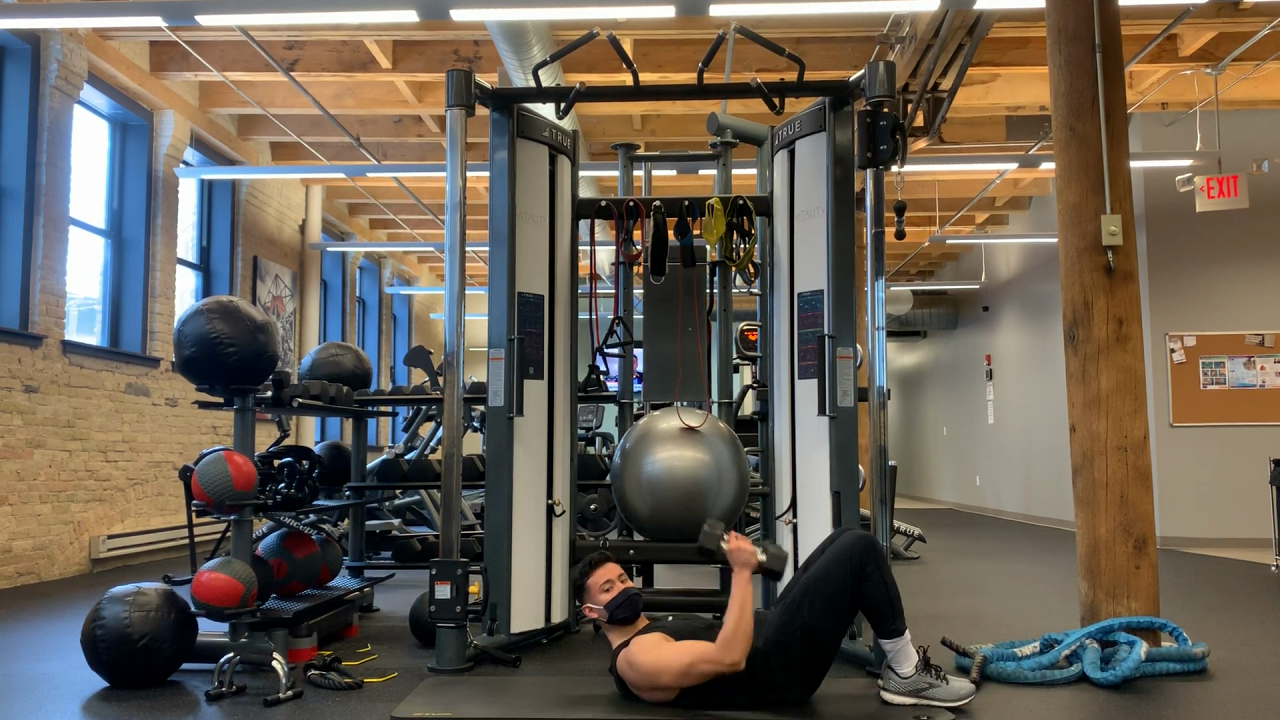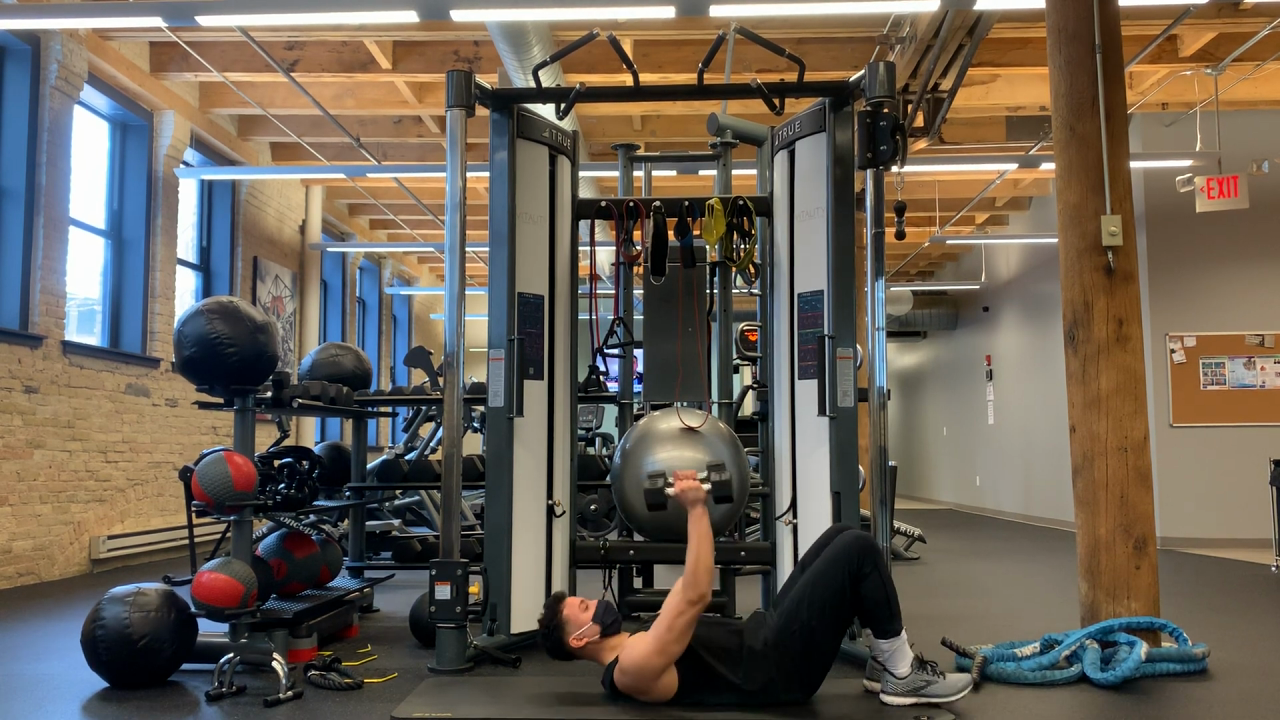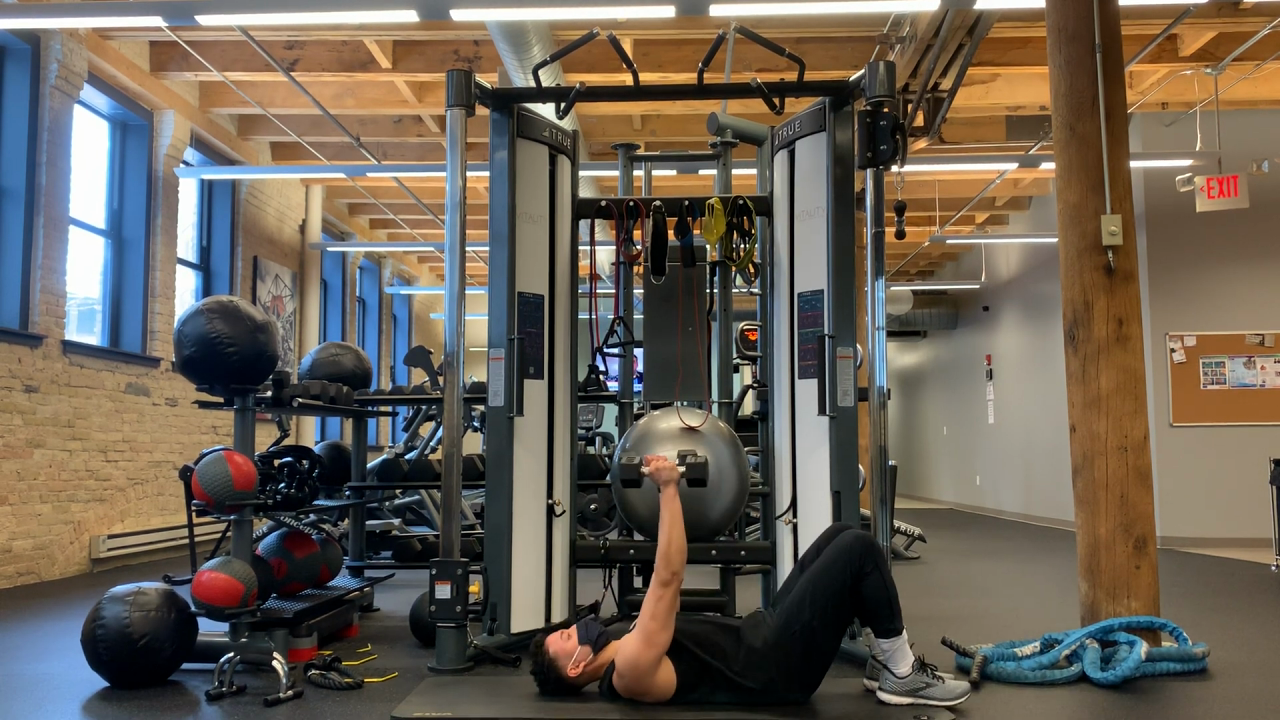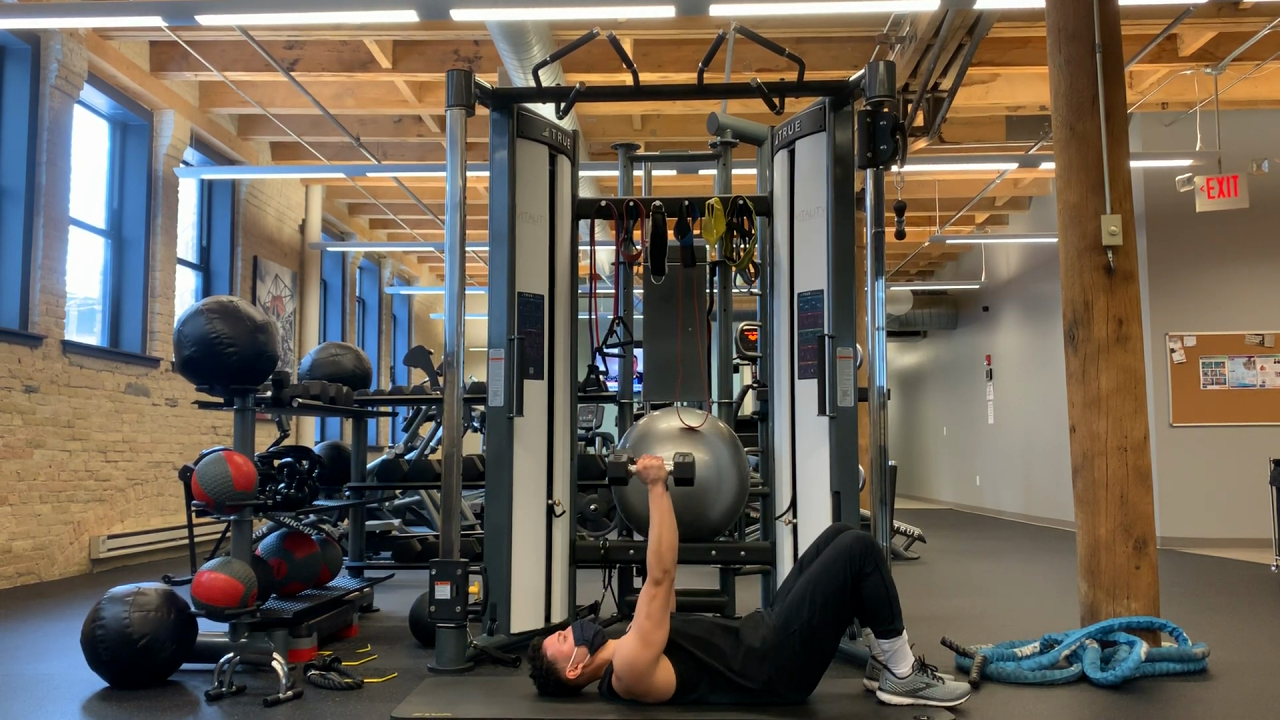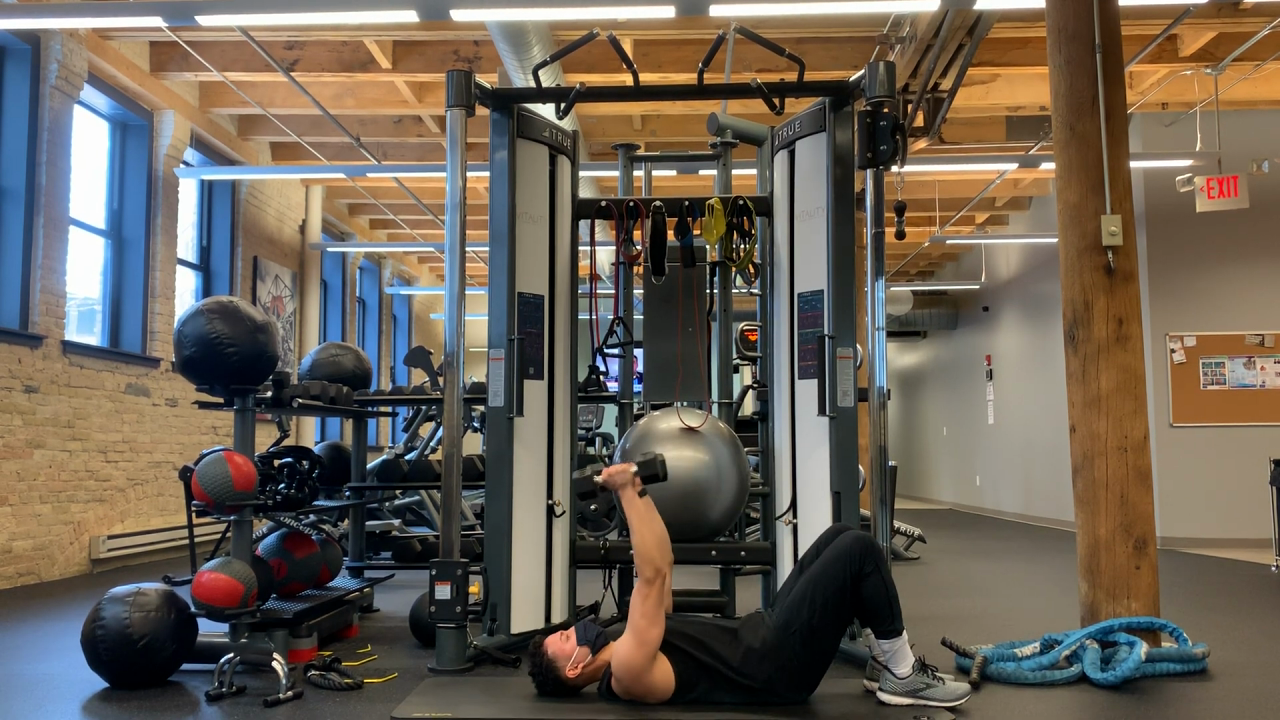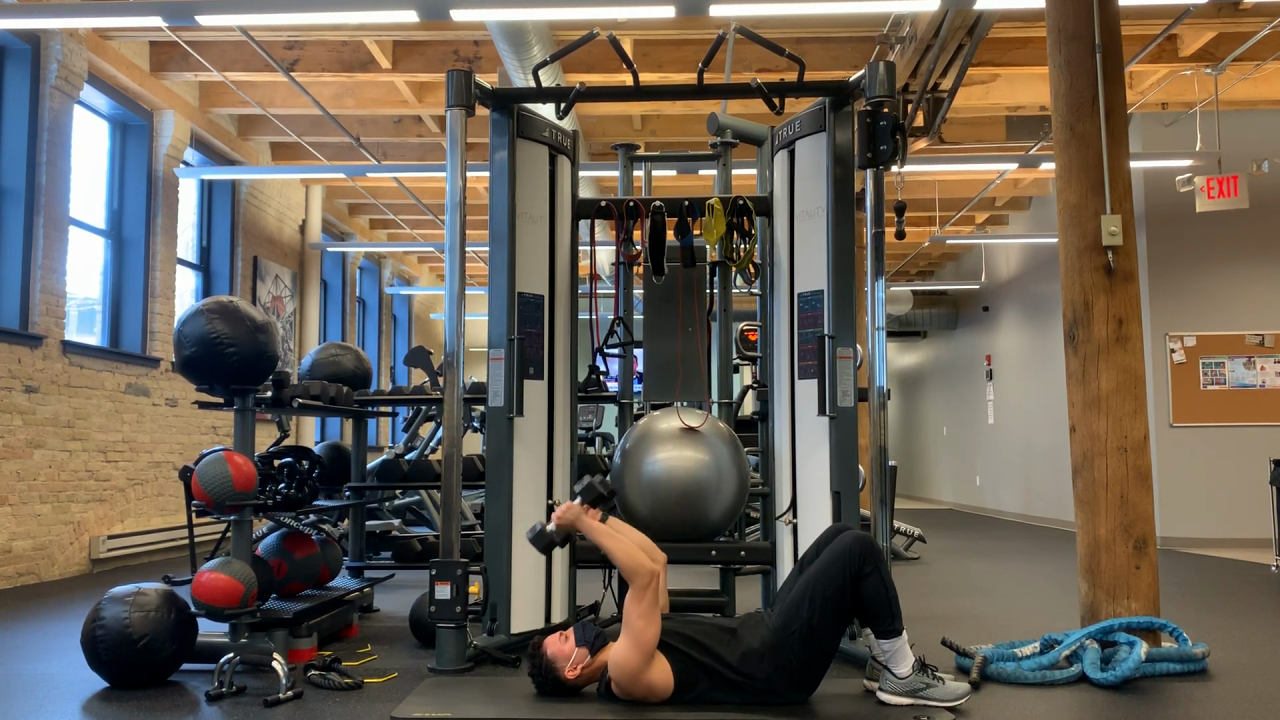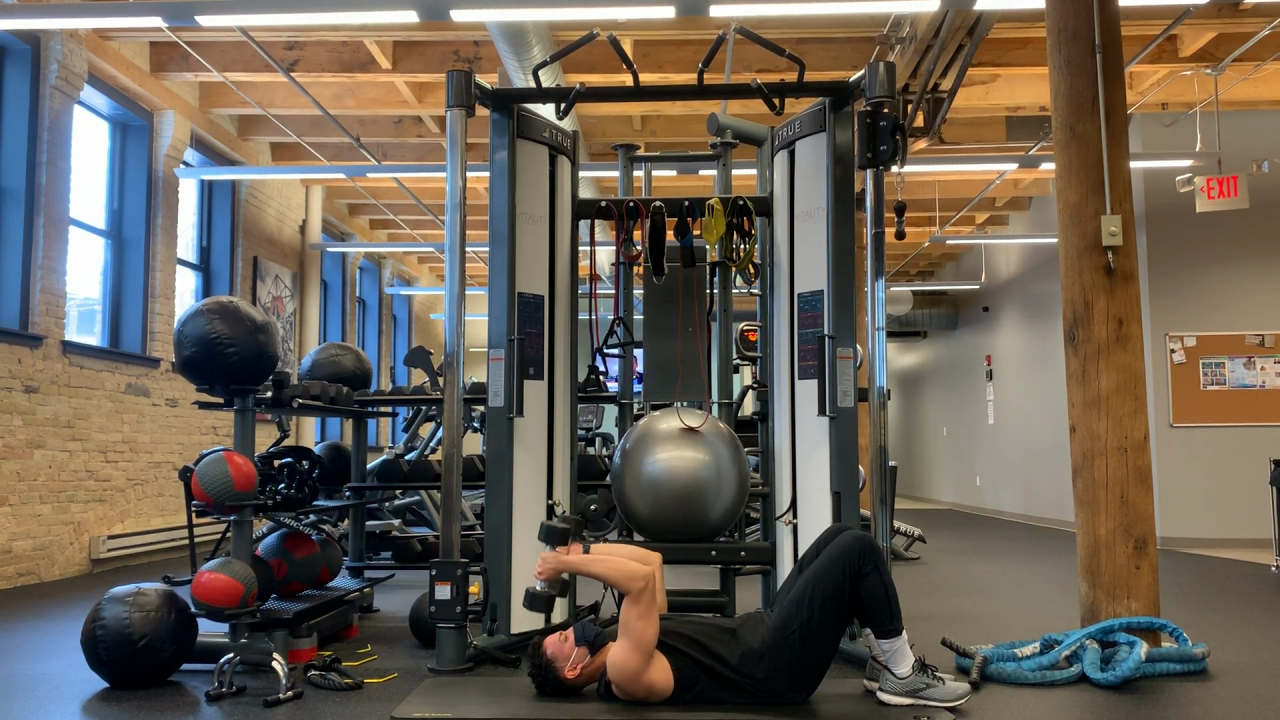
dt=0.4s
person 1, frame 1
left shoulder: (647, 634)
right shoulder: (637, 660)
right elbow: (732, 656)
left wrist: (740, 565)
right wrist: (742, 570)
left hip: (770, 636)
right hip: (781, 668)
left knee: (847, 540)
right knee: (859, 550)
left ankle: (900, 659)
right ankle: (906, 675)
person 1, frame 2
left shoulder: (639, 644)
right shoulder: (634, 668)
left elbow: (688, 592)
right elbow: (695, 596)
left wrist: (695, 506)
right wrist: (696, 508)
left hip: (769, 637)
right hip: (781, 668)
left knee: (842, 538)
right knee: (858, 549)
left ankle: (885, 664)
right ankle: (902, 676)
person 1, frame 3
left shoulder: (632, 647)
right shoulder: (631, 669)
left elbow: (666, 578)
right elbow: (668, 578)
left wrist: (667, 490)
right wrist: (668, 490)
left hip: (768, 637)
right hip: (781, 667)
left knee: (842, 536)
right knee: (858, 548)
left ankle: (886, 662)
right ankle: (901, 675)
person 1, frame 4
left shoulder: (630, 648)
right shoulder: (629, 670)
left elbow: (662, 572)
right elbow: (659, 578)
left wrist: (660, 488)
right wrist: (655, 488)
left hip: (766, 637)
right hip: (780, 665)
left knee: (841, 537)
right knee: (858, 549)
left ankle: (886, 661)
right ankle: (901, 674)
person 1, frame 5
left shoulder: (629, 652)
right shoulder: (627, 672)
left elbow: (662, 564)
right elbow: (651, 575)
left wrist: (636, 490)
right wrist: (625, 493)
left hip: (767, 637)
right hip: (780, 665)
left knee: (841, 538)
right knee: (858, 550)
left ankle: (887, 661)
right ankle: (902, 674)
person 1, frame 6
left shoulder: (628, 652)
right shoulder: (625, 674)
left elbow: (655, 562)
right elbow: (646, 576)
left wrist: (596, 519)
right wrist: (584, 523)
left hip: (766, 638)
right hip: (780, 665)
left knee: (842, 538)
right knee: (858, 550)
left ankle: (887, 662)
right ankle: (902, 675)
person 1, frame 7
left shoulder: (626, 650)
right shoulder: (623, 674)
left elbow: (651, 563)
right elbow: (640, 581)
left wrist: (580, 553)
right wrist: (570, 563)
left hip: (766, 634)
right hip: (780, 665)
left knee: (841, 538)
right knee: (857, 550)
left ankle: (885, 662)
right ankle: (902, 675)
